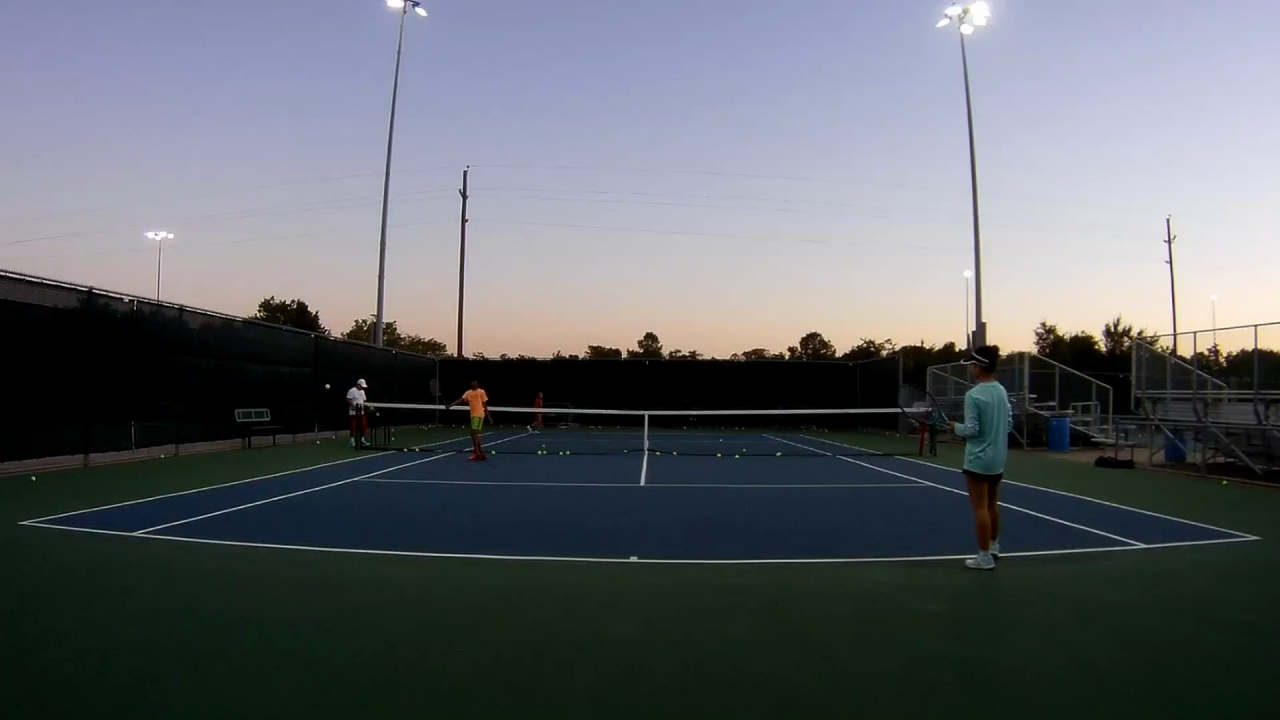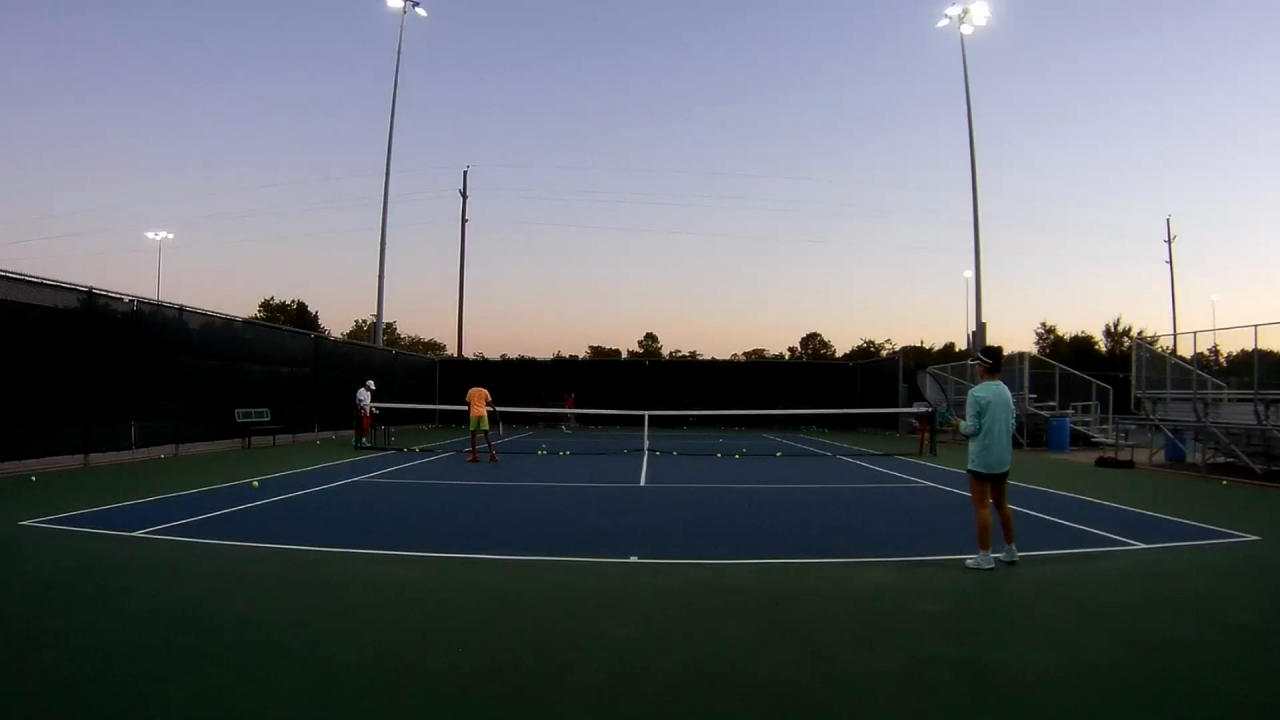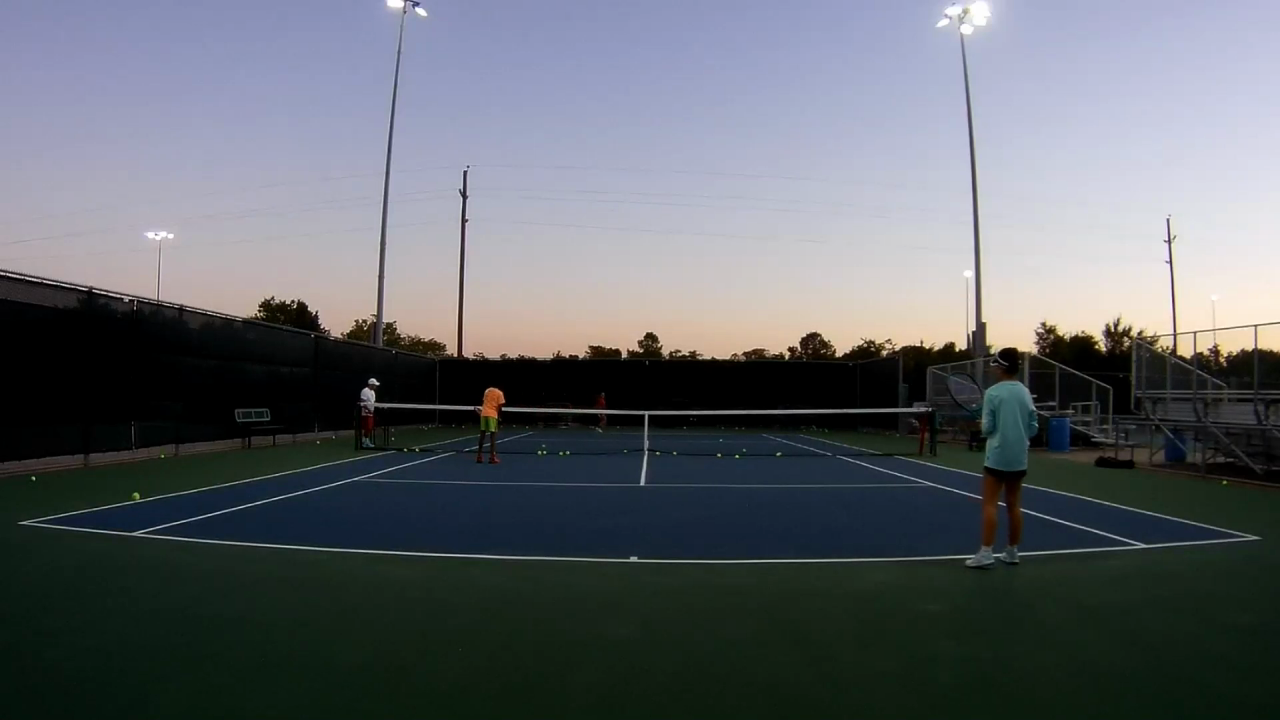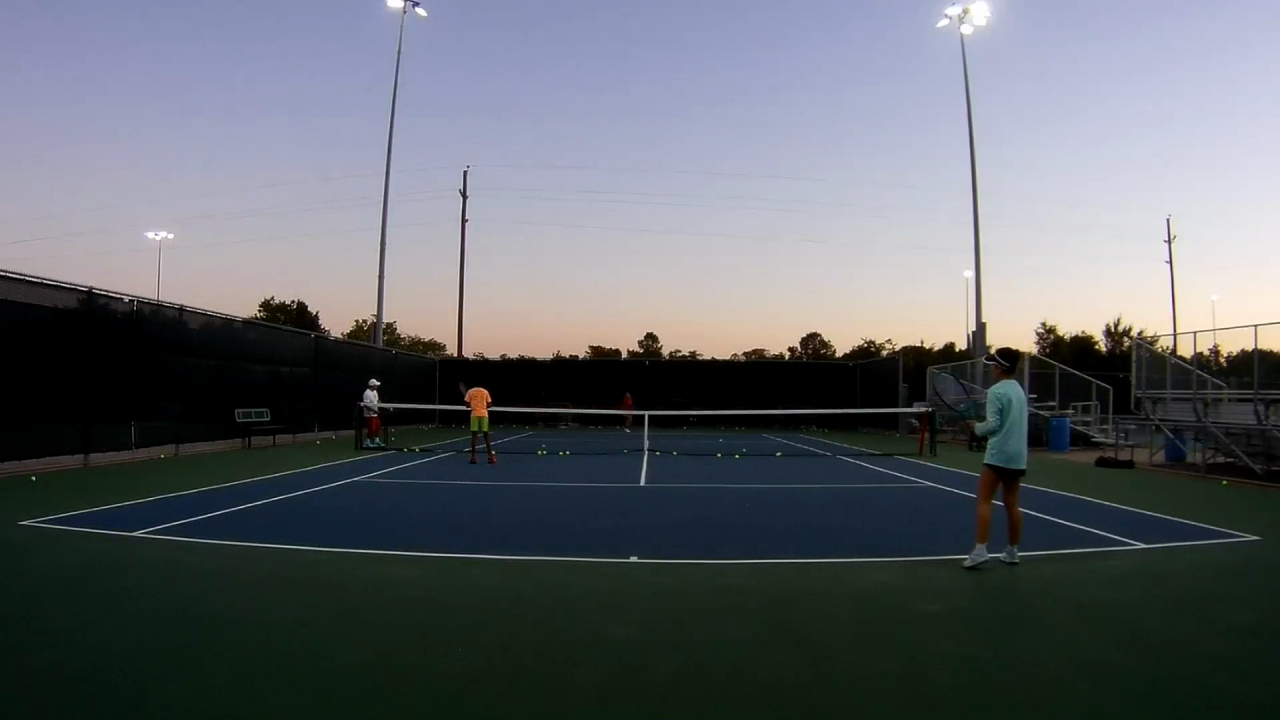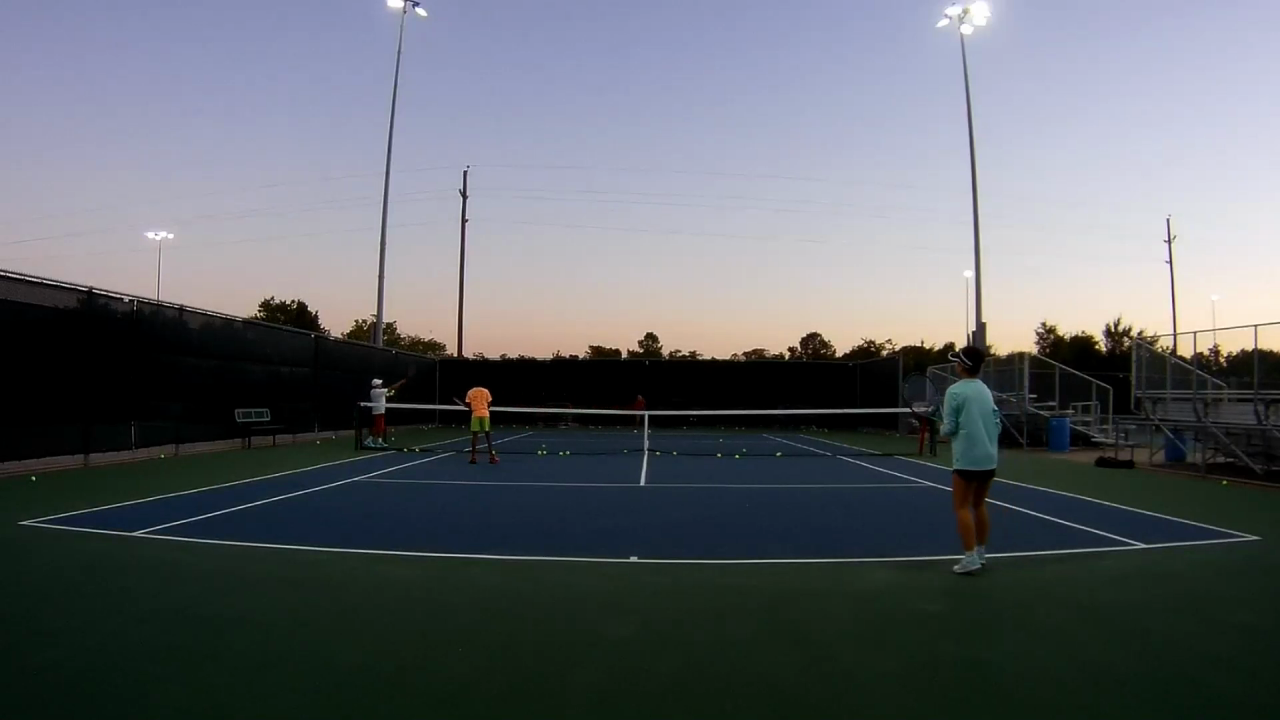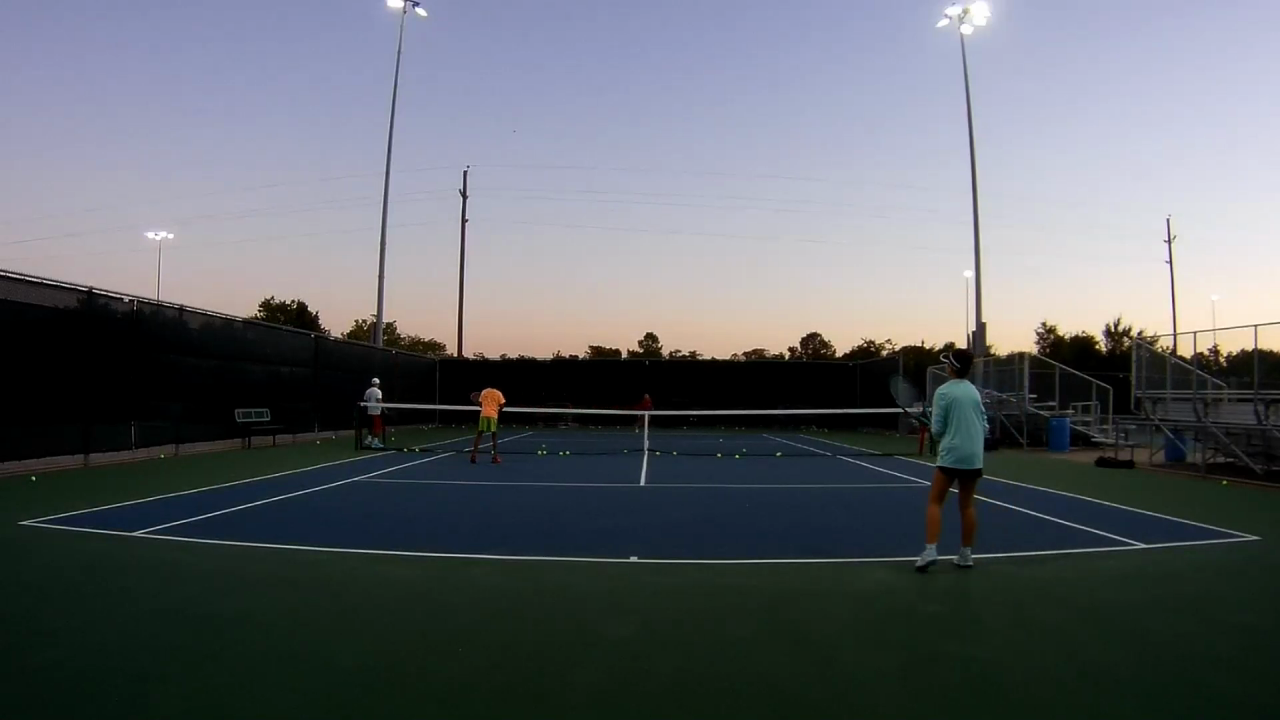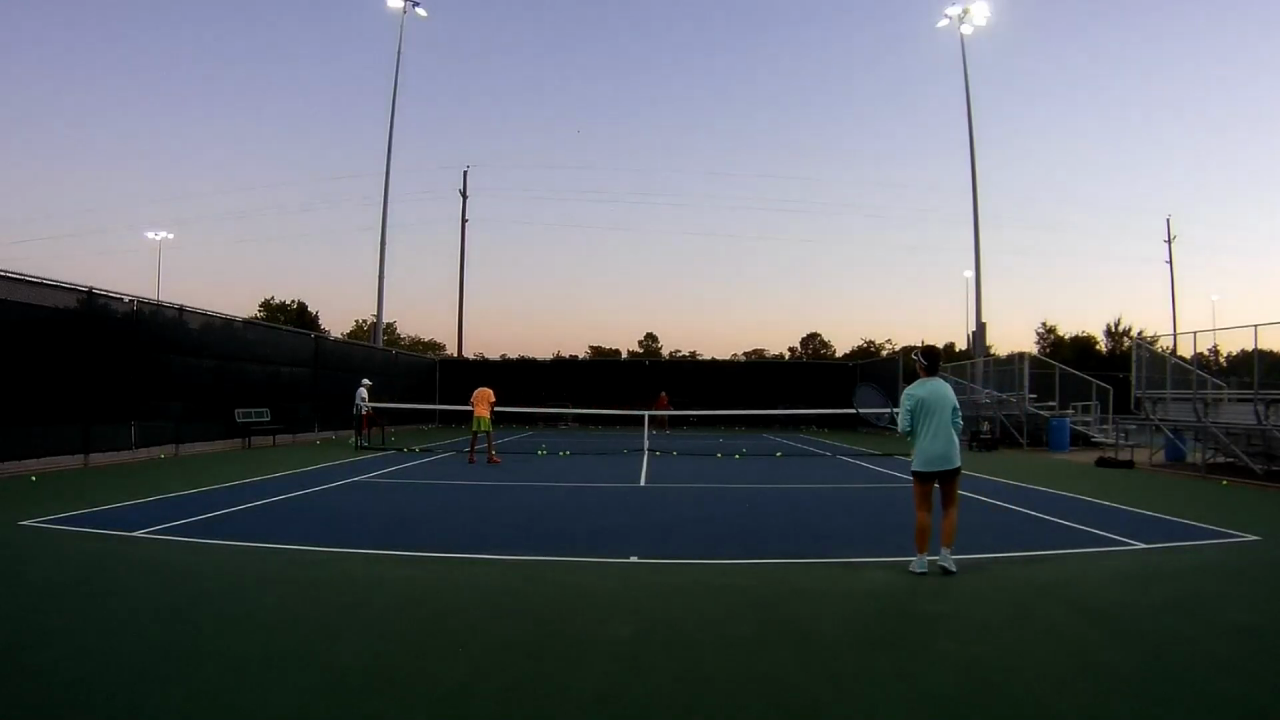
dt=0.7s
person 1, frame 1
left shoulder: (974, 395)
right shoulder: (1001, 391)
left elbow: (971, 430)
right elbow: (1008, 423)
left wrist: (955, 427)
left hip: (979, 458)
right hip: (998, 457)
left knee: (980, 508)
right knee: (992, 505)
left ankle: (984, 557)
right ankle: (994, 546)
person 1, frame 2
left shoulder: (976, 393)
right shoulder: (1005, 391)
left elbow: (972, 428)
right elbow: (1012, 425)
left wrist: (960, 424)
left hip: (982, 458)
right hip: (1003, 457)
left knee: (982, 508)
right knee: (1002, 505)
left ankle: (985, 557)
right ankle: (1010, 550)
person 1, frame 3
left shoulder: (993, 393)
right shoulder: (1025, 393)
left elbow: (987, 427)
right elbow: (1033, 428)
left wrist: (982, 426)
left hip: (998, 455)
right hip: (1019, 456)
left knee: (989, 504)
right knee: (1013, 504)
left ankle: (986, 552)
right ankle: (1012, 551)
person 1, frame 4
left shoulder: (996, 391)
right shoulder: (1019, 390)
left elbow: (993, 425)
left wrist: (977, 427)
left hip: (999, 454)
right hip: (1018, 455)
left knee: (984, 501)
right knee: (1011, 504)
left ankle: (980, 550)
right ankle: (1012, 552)
person 1, frame 5
left shoulder: (955, 391)
right shoulder: (985, 390)
left elbow: (949, 428)
right elbow: (997, 424)
left wrist: (942, 429)
left hip: (967, 457)
right hip: (988, 457)
left knee: (962, 507)
right knee: (979, 505)
left ankle: (970, 558)
right ankle: (980, 551)
person 1, frame 6
left shoulder: (943, 391)
right shoulder: (974, 391)
left elbow: (937, 428)
right elbow: (984, 426)
left wrist: (942, 433)
left hip: (951, 455)
right hip: (974, 457)
left knee: (935, 503)
right knee: (967, 506)
left ankle: (930, 549)
right ankle: (966, 554)
person 1, frame 7
left shoulder: (911, 392)
right shoulder: (948, 389)
left elbow: (904, 428)
right elbow: (958, 424)
left hip: (924, 458)
right hip: (950, 457)
left knee: (923, 509)
right knee: (950, 508)
left ankle: (921, 559)
right ankle: (946, 554)
